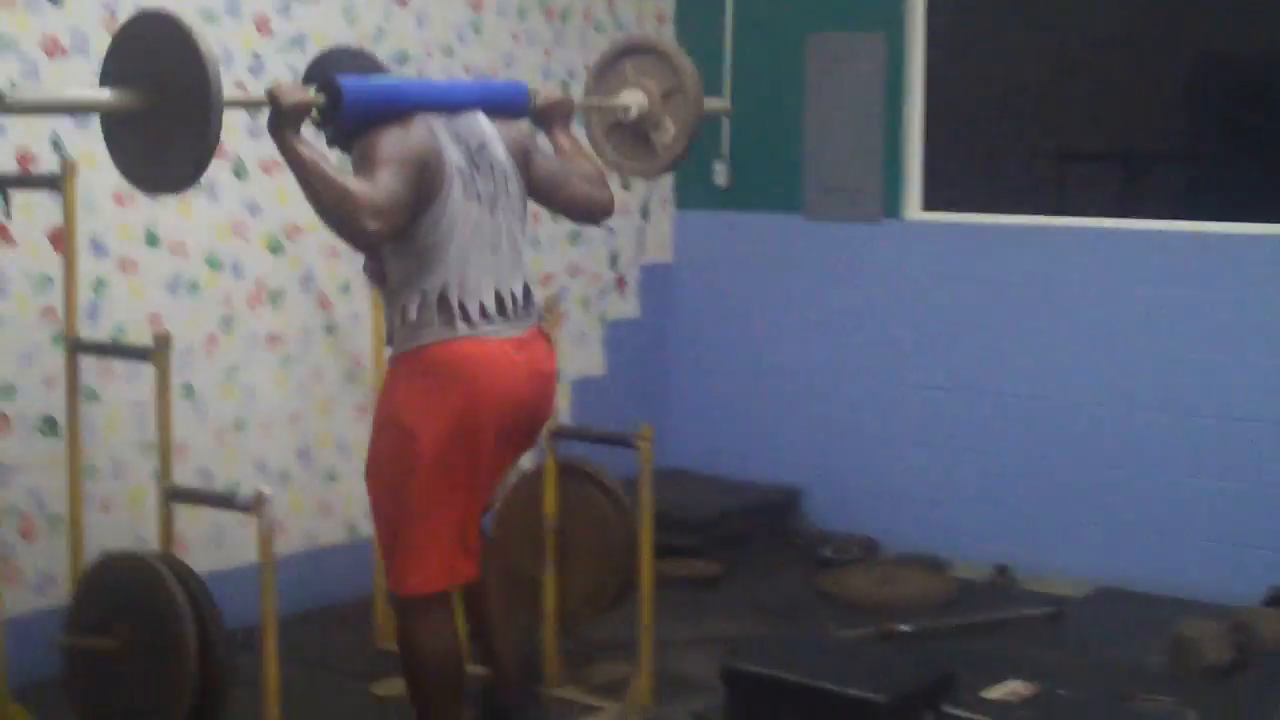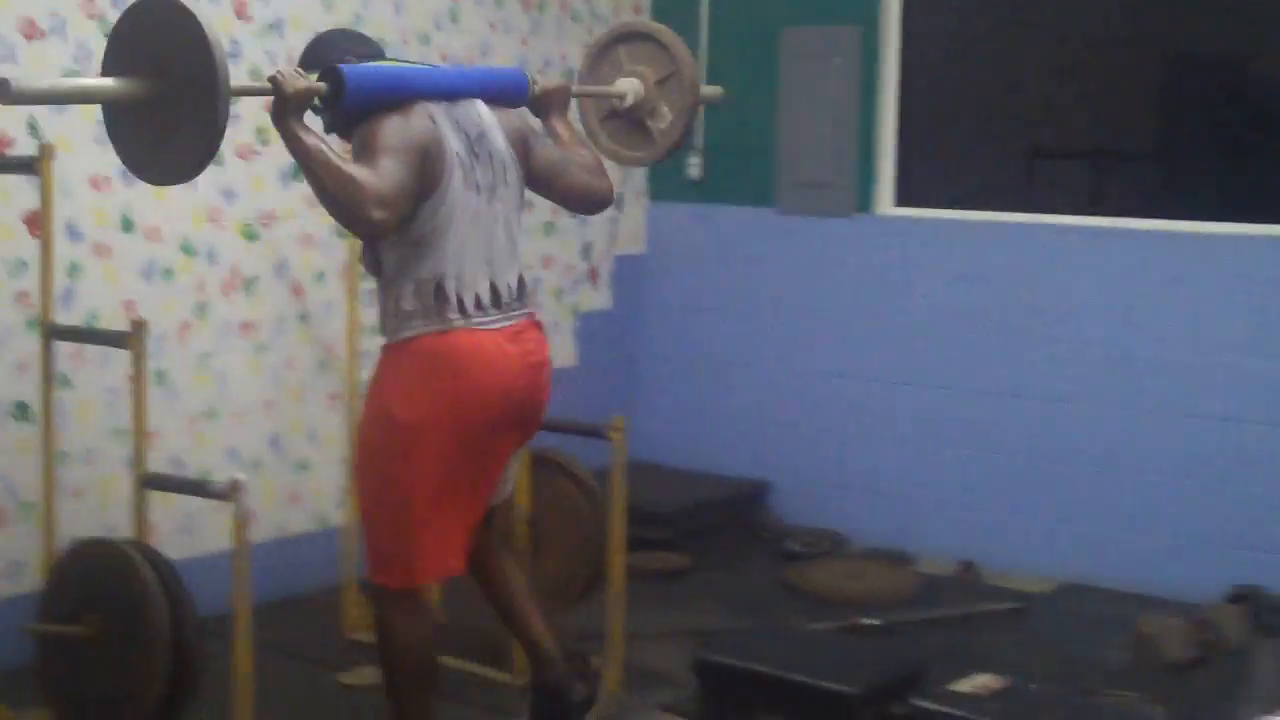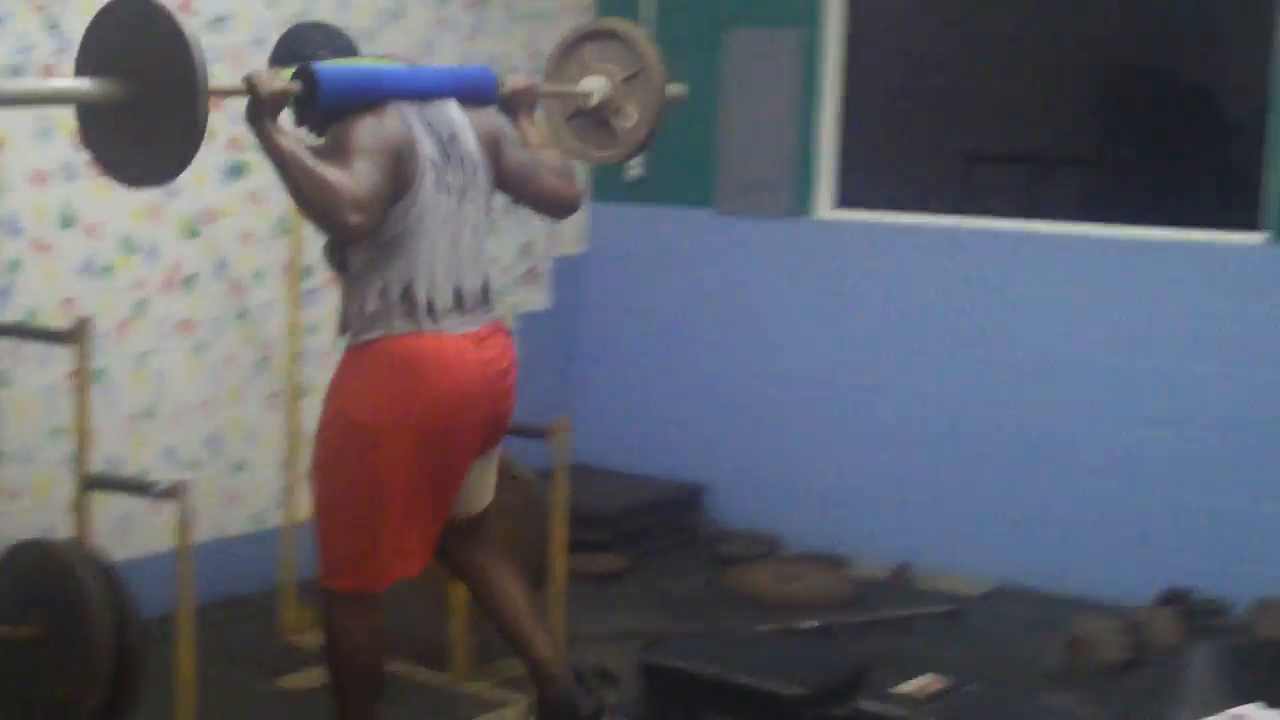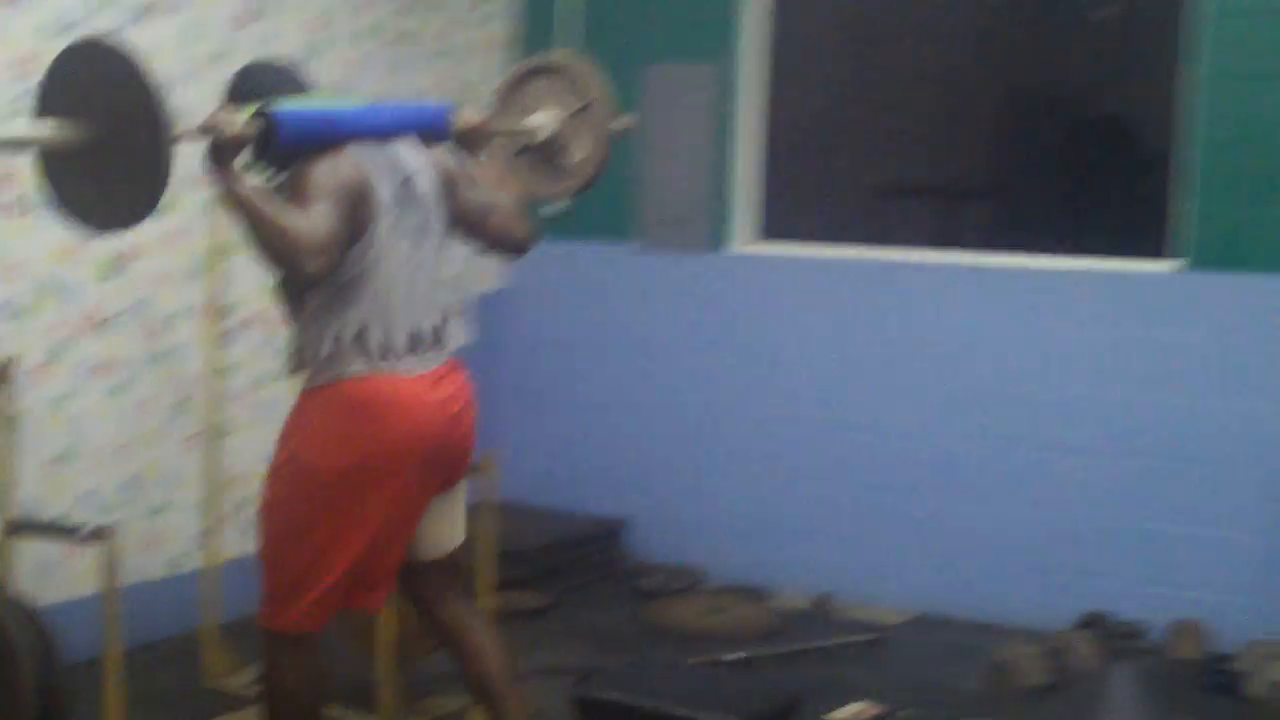
dt=0.1s
person 1, frame 1
left shoulder: (392, 141)
right shoulder: (500, 130)
left elbow: (369, 221)
right elbow: (596, 200)
left wrist: (289, 138)
right wrist: (559, 128)
left hip: (449, 371)
right hip: (528, 361)
left knee: (419, 585)
right knee: (459, 542)
person 1, frame 2
left shoulder: (394, 129)
right shoulder: (500, 119)
left elbow: (374, 210)
right elbow: (595, 190)
left wrist: (292, 124)
right wrist: (555, 115)
left hip: (441, 364)
right hip: (520, 352)
left knee: (398, 576)
right knee: (477, 533)
person 1, frame 3
left shoulder: (364, 129)
right shoulder: (469, 118)
left elbow: (348, 213)
right elbow: (562, 194)
left wrist: (269, 129)
right wrist: (523, 117)
left hip: (407, 364)
right hip: (487, 358)
left knee: (350, 581)
right knee: (463, 540)
person 1, frame 4
left shoulder: (324, 170)
right shoulder: (426, 159)
left elbow: (307, 257)
right elbow: (516, 231)
left wrist: (228, 172)
right wrist: (477, 153)
left hip: (360, 408)
right hip: (444, 397)
left knee: (291, 620)
right knee: (442, 591)
